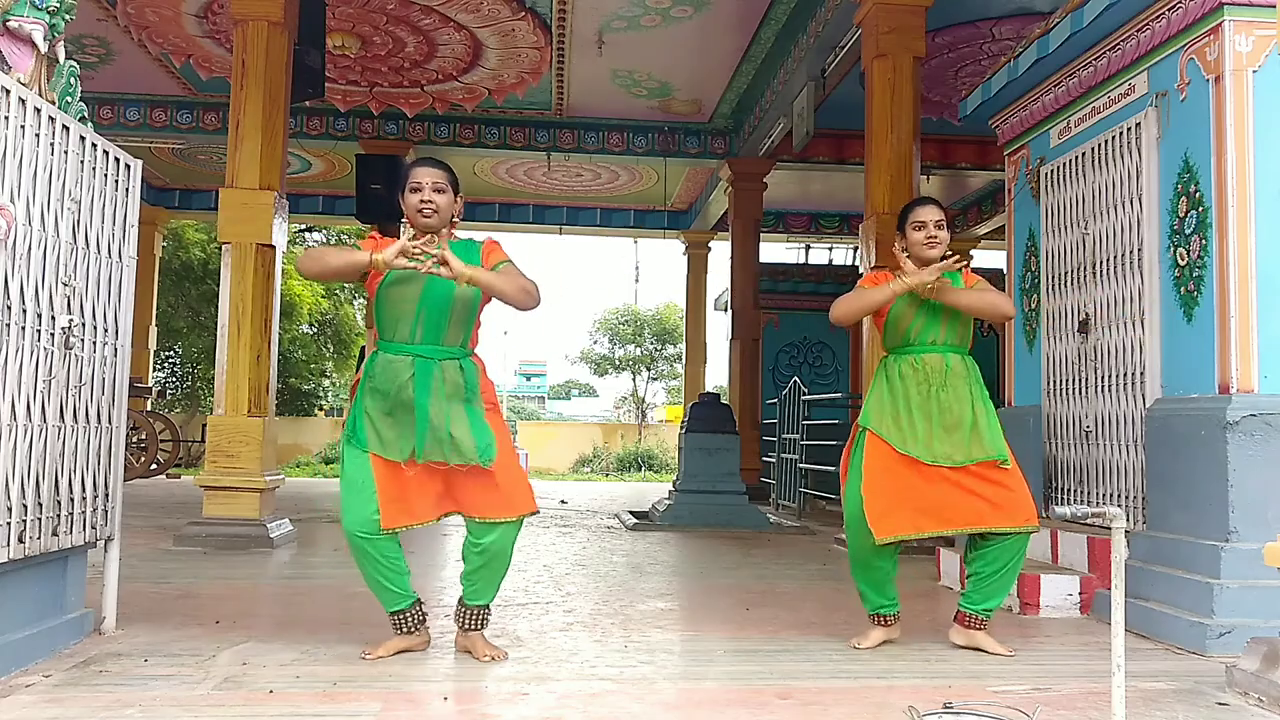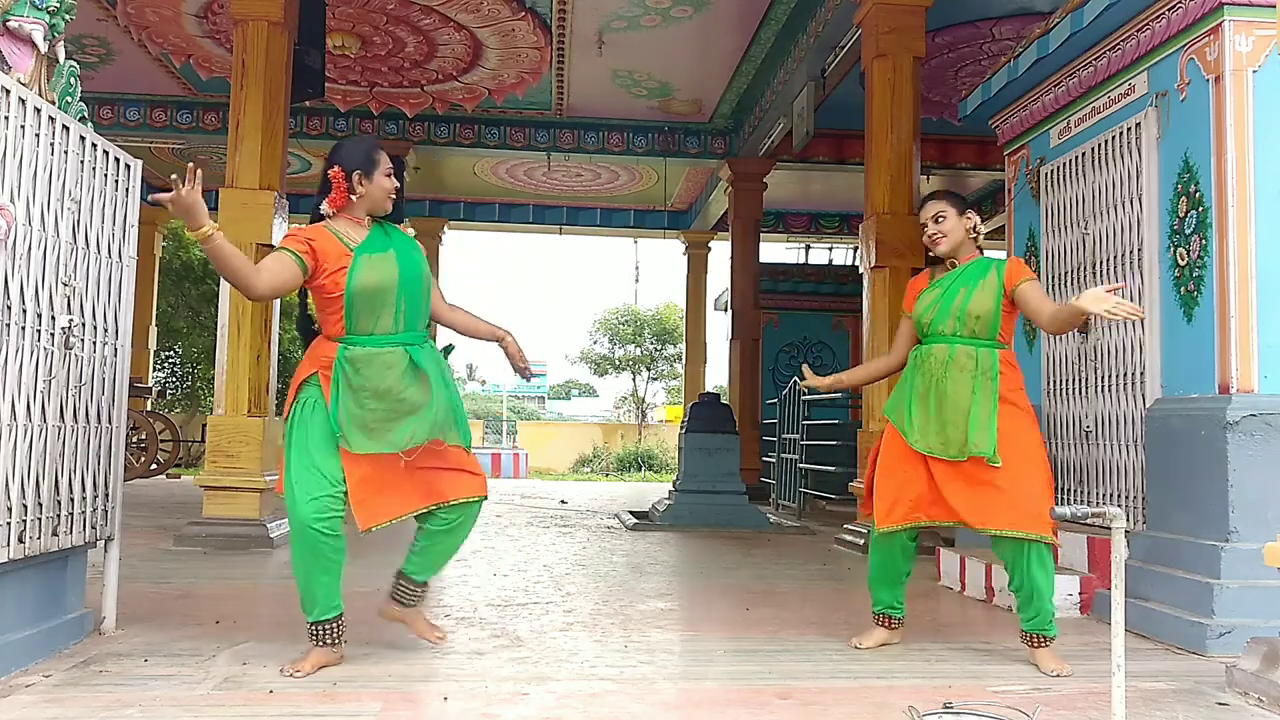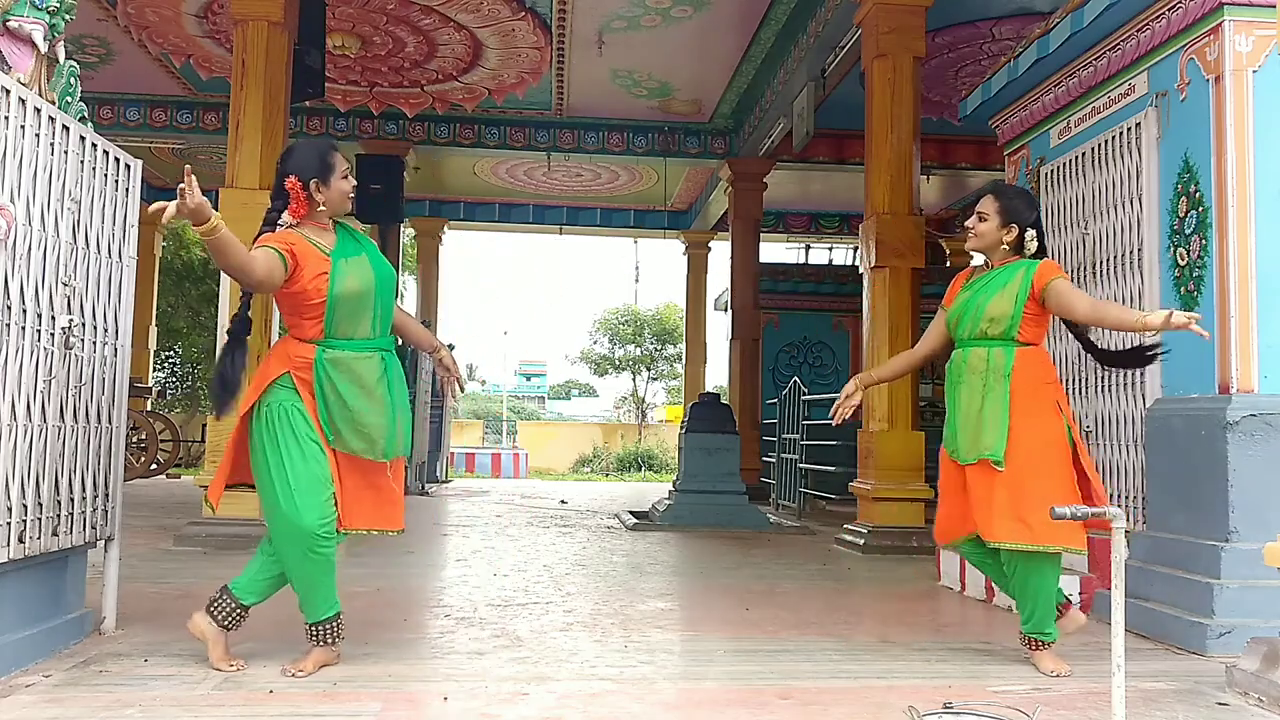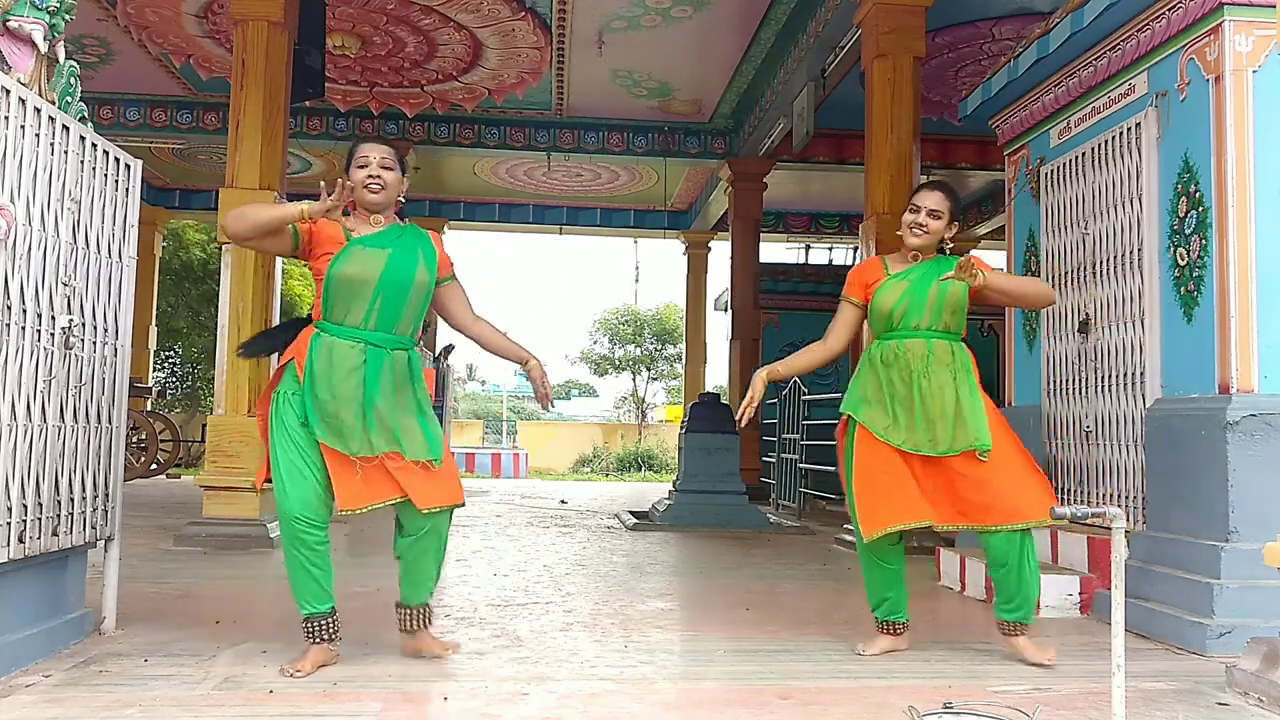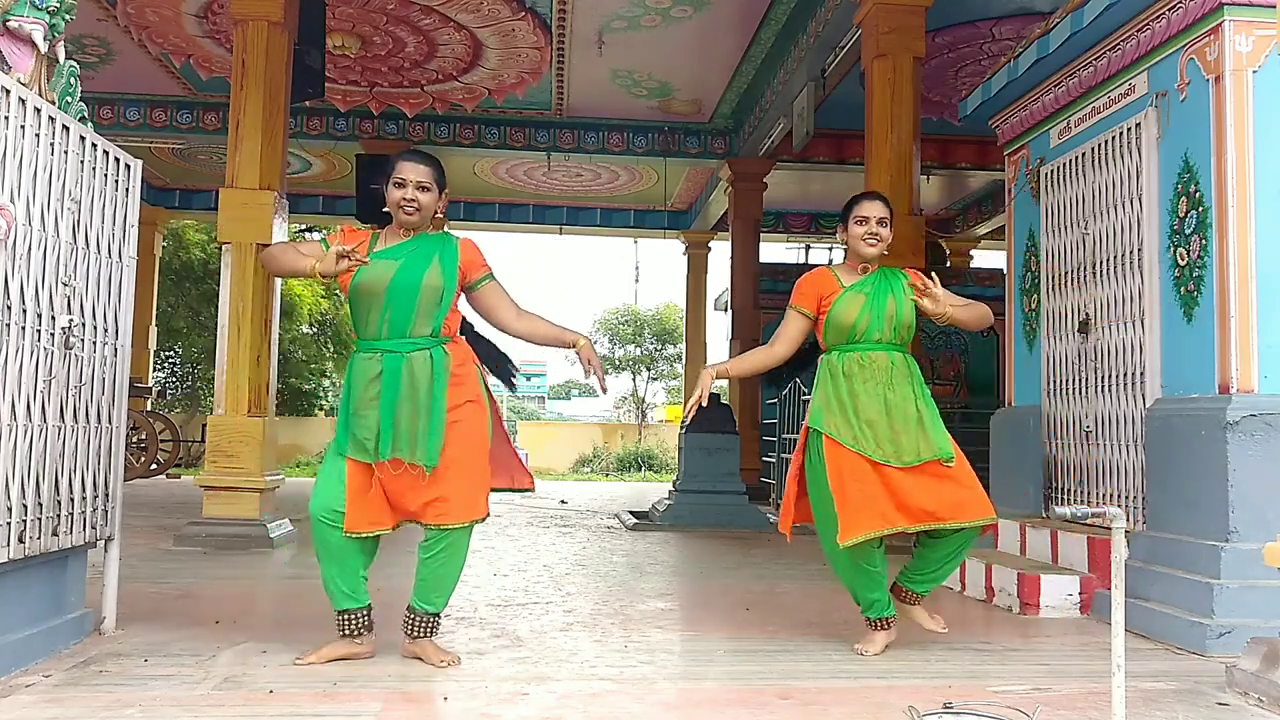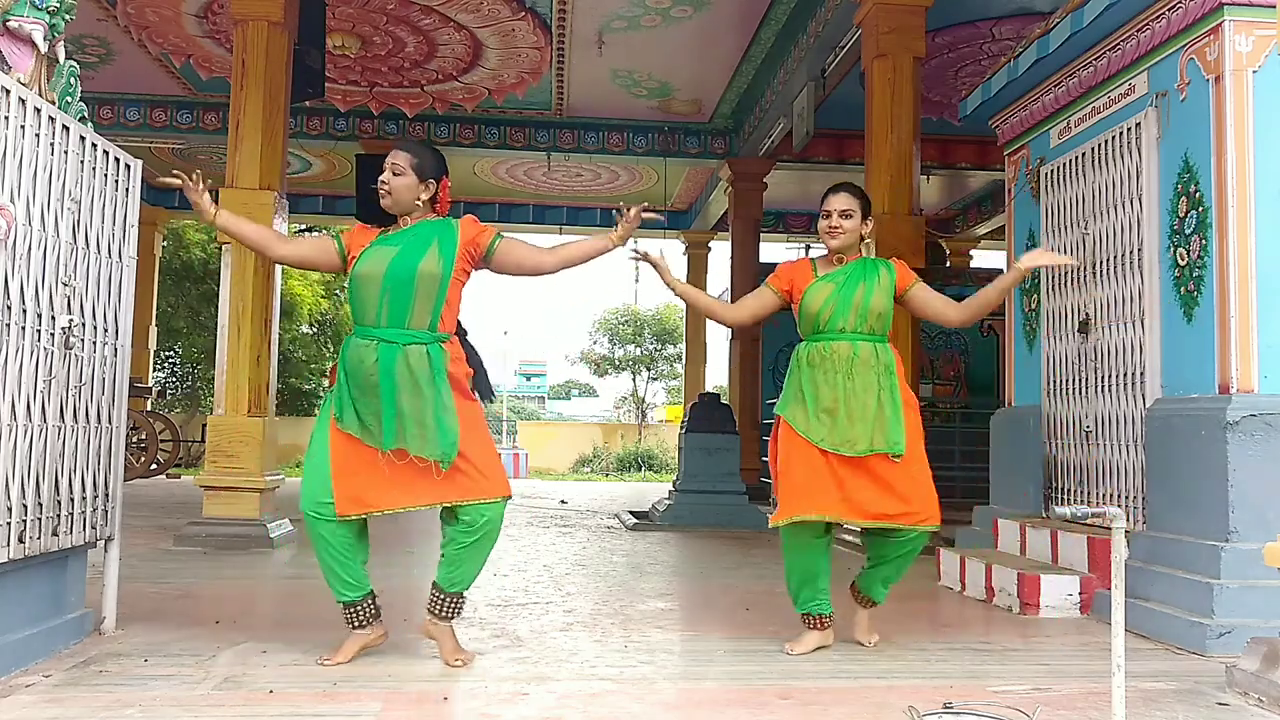
dt=0.5s
person 1, frame 1
left shoulder: (481, 254)
right shoulder: (380, 249)
left elbow: (530, 296)
right elbow: (308, 264)
left wrist: (463, 272)
right wrist: (392, 254)
left hip: (457, 398)
right hip: (384, 400)
left knee: (499, 507)
right knee: (364, 523)
left ankle: (470, 627)
right ankle: (410, 627)
person 1, frame 2
left shoulder: (401, 240)
right shoulder: (313, 241)
left elbow: (438, 307)
right elbow: (256, 283)
left wrist: (500, 334)
right wrist: (201, 225)
left hip: (413, 386)
right hip: (342, 390)
left knee: (460, 494)
right knee: (315, 513)
left ankle: (404, 597)
right ankle: (327, 638)
person 1, frame 3
left shoulder: (357, 240)
right shoulder: (284, 247)
left elbow: (389, 309)
right elbow: (244, 271)
left wrist: (437, 348)
right wrist: (208, 222)
left hip: (365, 396)
right hip: (305, 395)
left knee: (329, 524)
right knee: (306, 520)
left ankle: (221, 615)
right ankle: (324, 638)
person 1, frame 4
left shoulder: (426, 244)
right shoulder: (322, 232)
left elbow: (466, 318)
right elbow: (234, 225)
left wrist: (526, 358)
right wrist: (310, 210)
left hip: (396, 391)
right hip: (319, 384)
left knee: (432, 501)
right knee: (303, 509)
left ankle: (415, 624)
right ankle: (321, 637)
person 1, frame 5
left shoulder: (457, 251)
right shoulder: (353, 244)
left elbow: (510, 316)
right elbow: (274, 255)
left wrist: (572, 338)
right wrist: (317, 267)
left hip: (444, 392)
right hip: (371, 393)
left knee: (449, 513)
right knee: (332, 510)
left ankle: (420, 633)
right ankle: (354, 633)
person 1, frame 6
left shoulder: (461, 234)
right shoulder: (363, 240)
left elbow: (544, 259)
right elbow: (284, 248)
left wrist: (616, 236)
right wrist: (213, 214)
left hip: (431, 385)
right hip: (360, 386)
left knee: (482, 498)
right knee: (321, 501)
left ankle: (442, 613)
right ankle: (365, 624)
person 2, frame 1
left shoulder: (964, 280)
right shoulder: (881, 282)
left elbow: (1006, 309)
right elbow: (837, 314)
left wrist: (935, 287)
right wrist: (905, 282)
left hip: (963, 410)
right hip: (897, 411)
left knee: (1010, 515)
right knee: (869, 517)
left ankle: (970, 620)
right ankle: (883, 617)
person 2, frame 2
left shoulder: (1008, 271)
right shoulder: (921, 285)
left elbow: (1049, 317)
right elbow: (897, 357)
left wrist: (1080, 306)
right wrist: (834, 381)
left hip: (991, 405)
right hip: (922, 406)
left knee: (1016, 513)
right knee: (895, 511)
left ankle: (1039, 637)
right ankle: (888, 619)
person 2, frame 3
left shoulder: (1038, 273)
right shoulder: (962, 282)
left elbow: (1084, 309)
right elbow: (923, 349)
left wrist: (1143, 319)
right wrist: (865, 378)
left hip: (1020, 408)
right hip: (966, 412)
left knee: (1023, 522)
right knee: (969, 529)
left ankle: (1039, 639)
right ankle: (1057, 608)
person 2, frame 4
left shoulder: (967, 270)
right shoulder: (868, 272)
left elbow: (1045, 296)
right elbow: (831, 344)
left wrist: (985, 280)
right wrist: (769, 372)
left hip: (953, 402)
right hip: (885, 403)
left knee: (1001, 501)
right knee: (882, 516)
left ankle: (1015, 624)
right ankle: (891, 625)
person 2, frame 5
left shoulder: (908, 282)
right shoulder: (817, 282)
left elbow: (984, 316)
right elbow: (777, 349)
left wrist: (946, 311)
right wrist: (717, 370)
left hip: (906, 411)
right hip: (844, 413)
left knee: (959, 509)
right knee: (855, 524)
left ankle: (908, 592)
right ankle: (881, 618)
person 2, frame 6
left shoulder: (891, 273)
right shoulder: (795, 273)
left elbow: (958, 315)
right elbow: (735, 315)
left wrist: (1016, 273)
right wrist: (671, 280)
left hip: (877, 401)
right hip: (812, 401)
left knee: (906, 512)
right knee: (803, 510)
left ankle: (865, 595)
right ankle: (816, 620)
